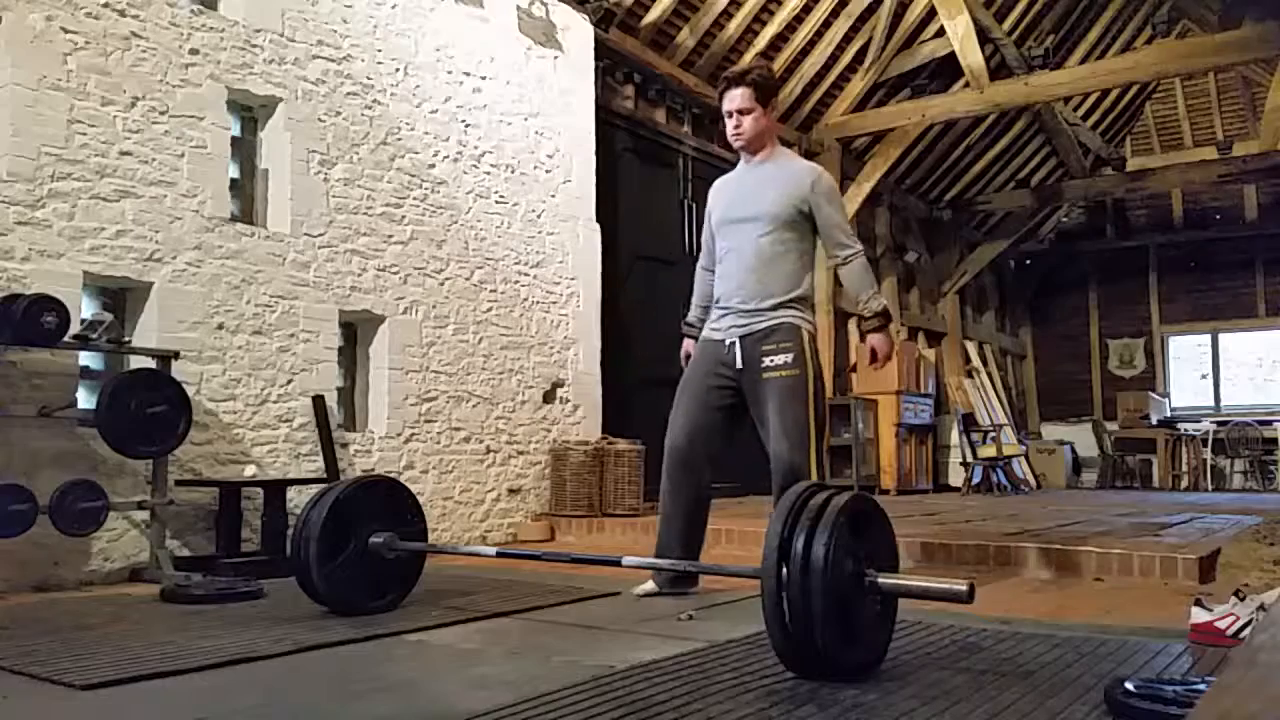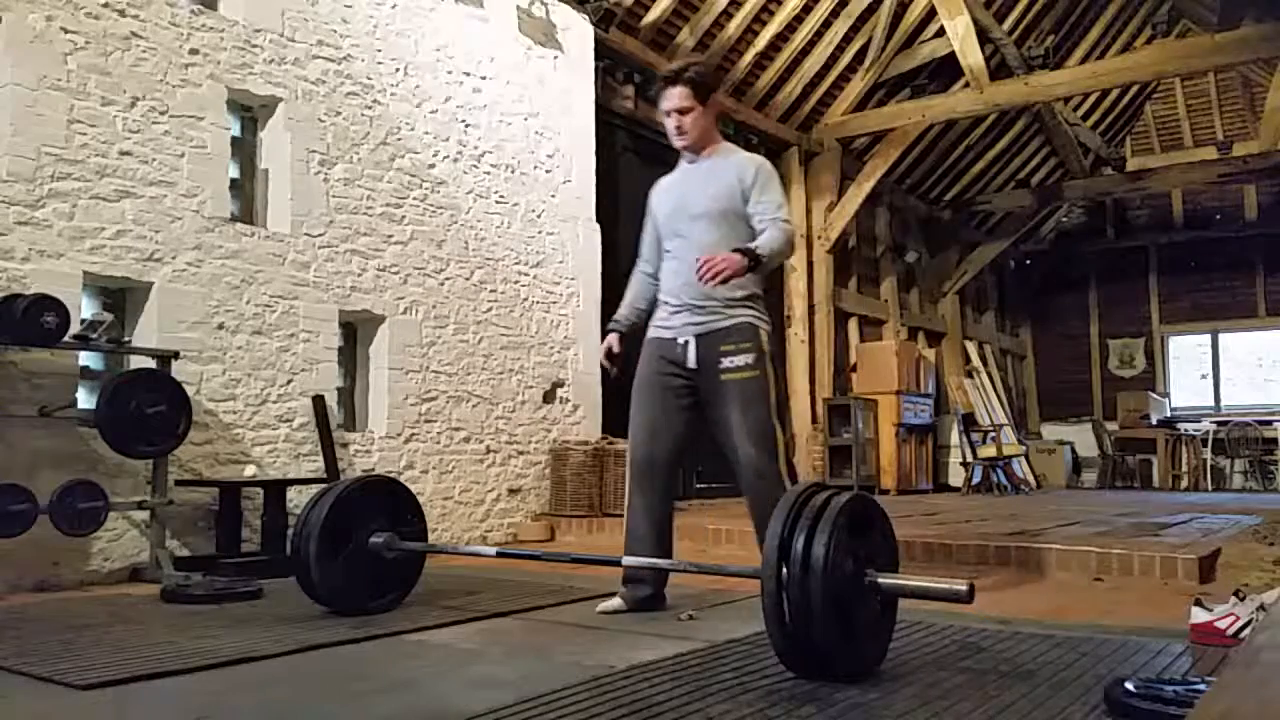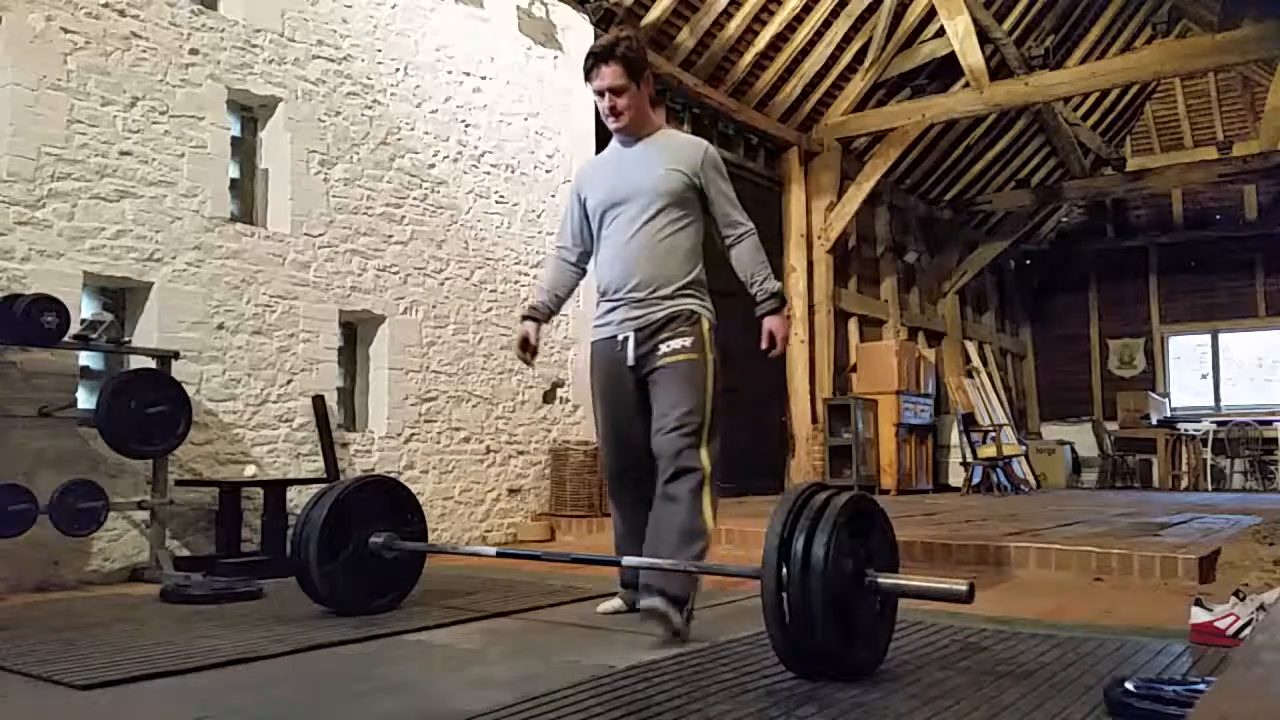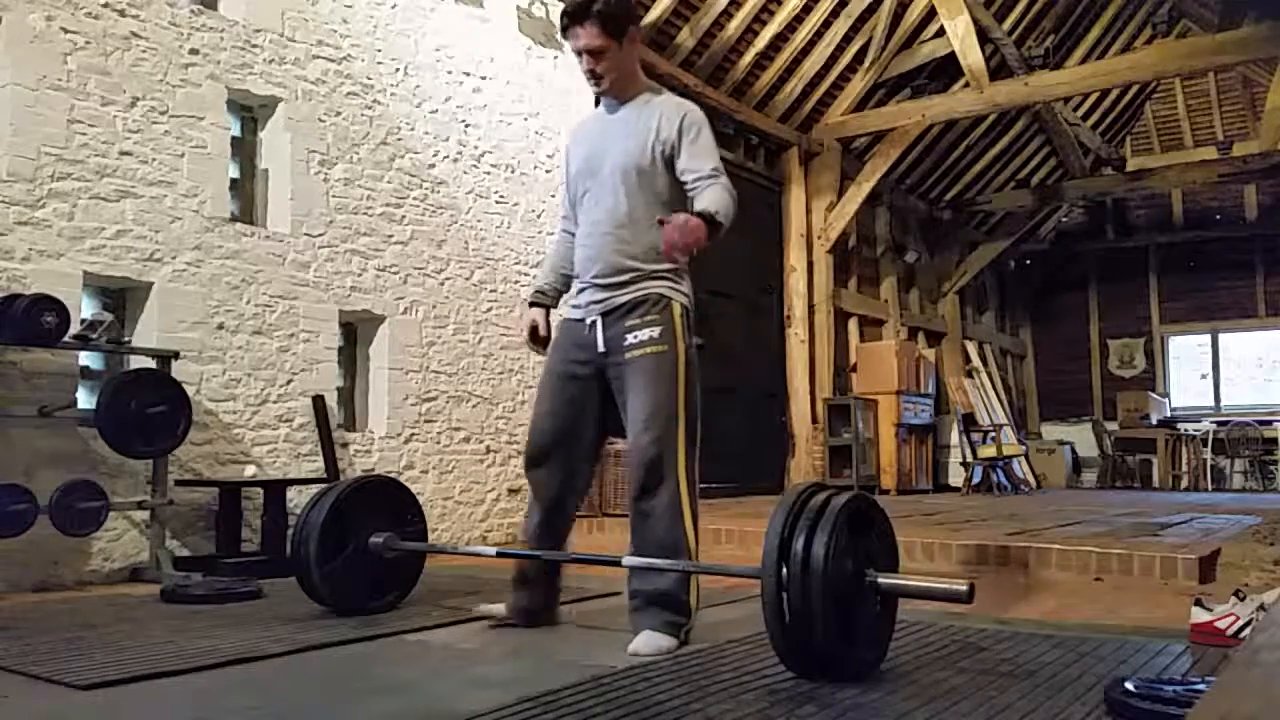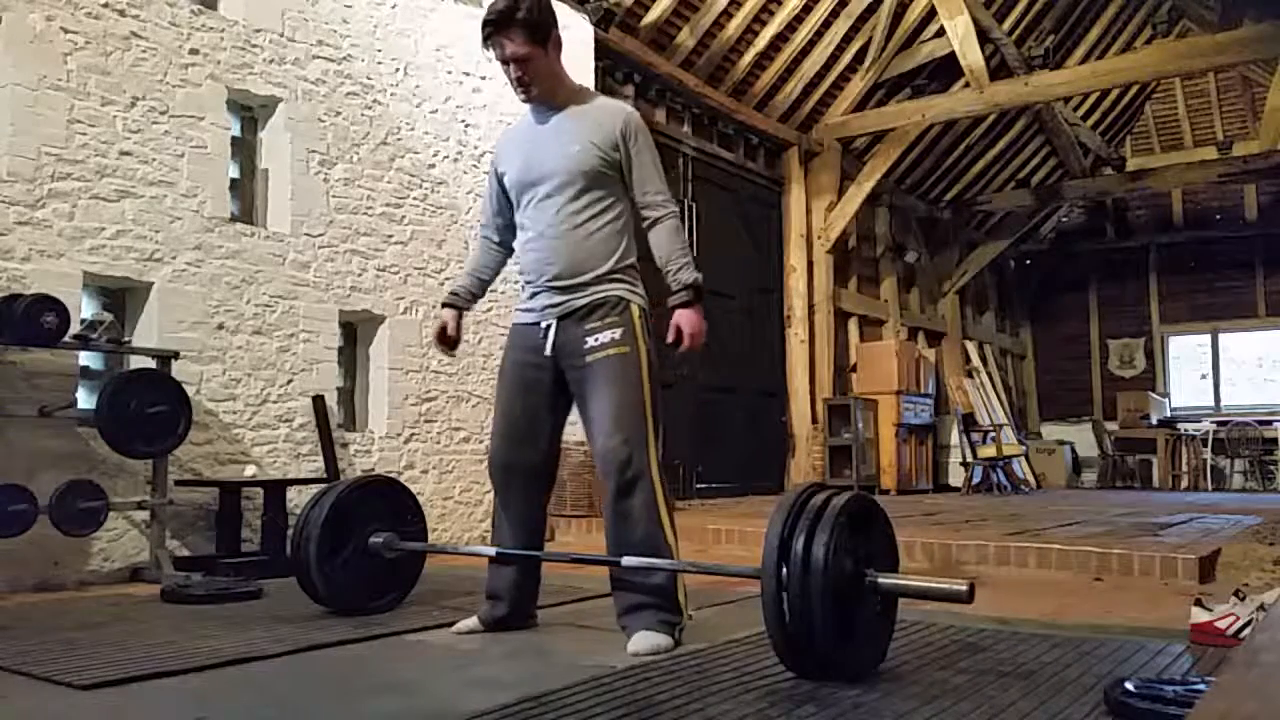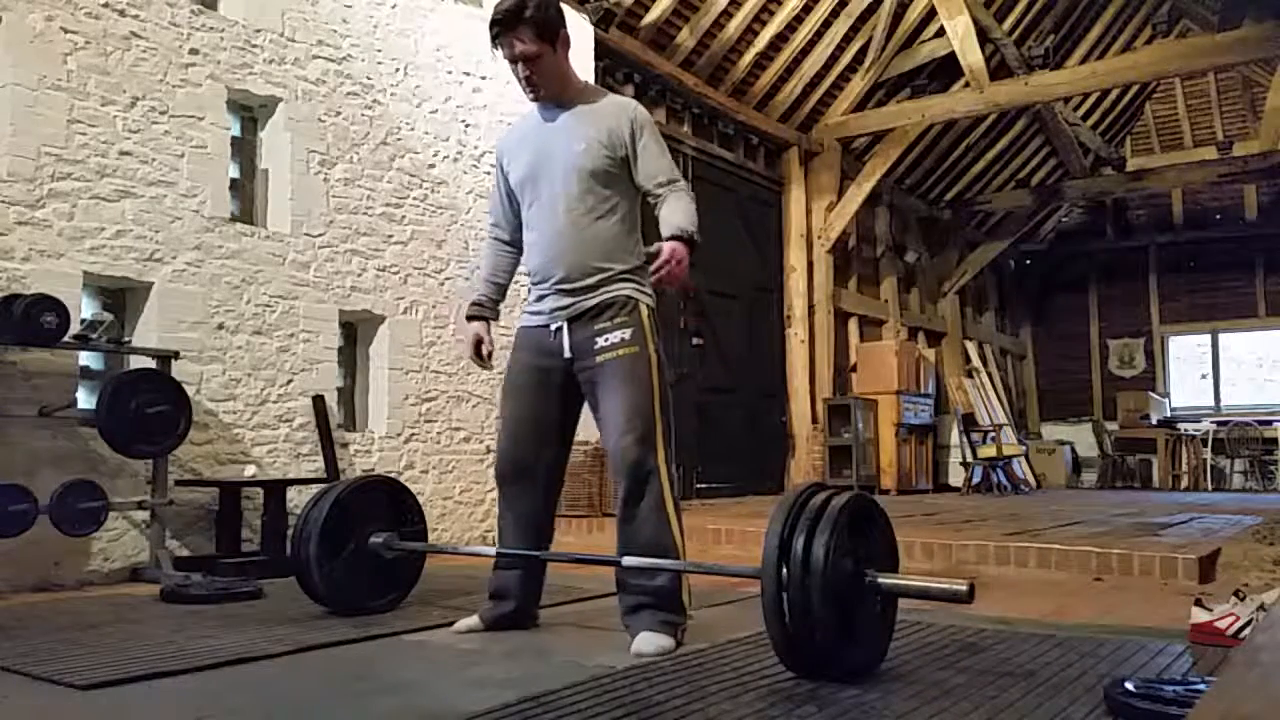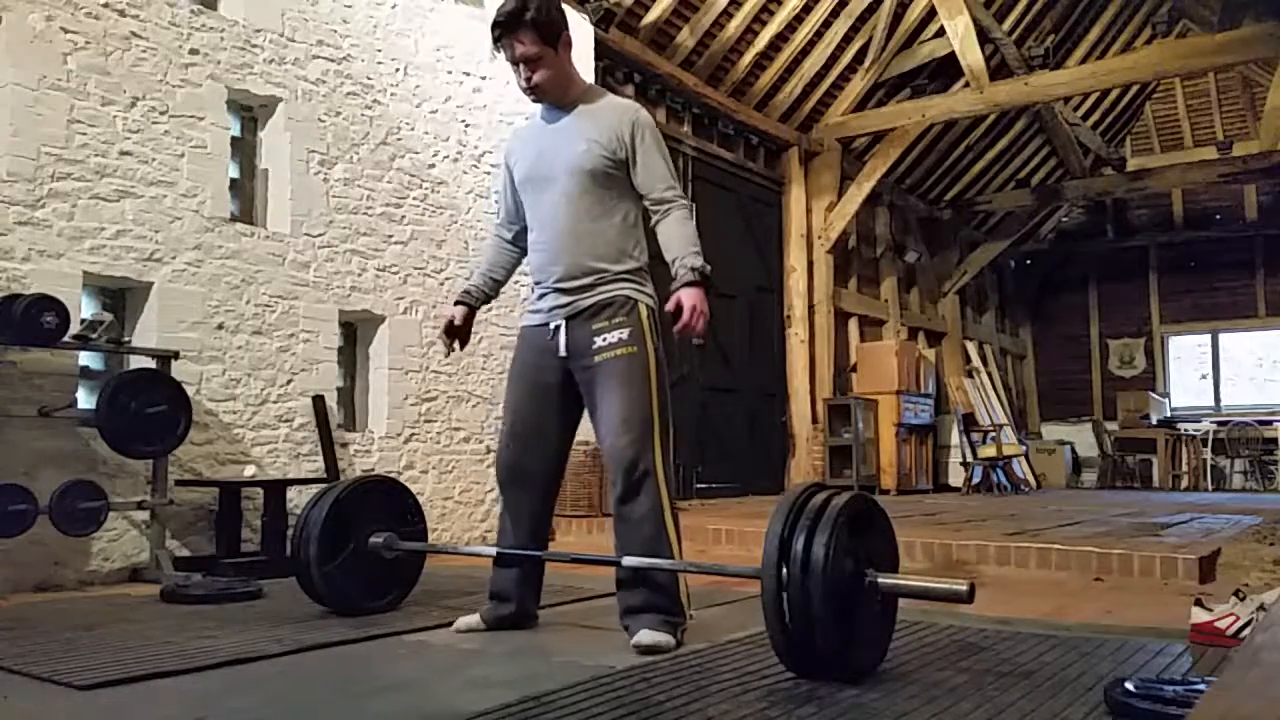
dt=0.5s
person 1, frame 1
left shoulder: (807, 178)
right shoulder: (720, 189)
left elbow: (847, 253)
left wrist: (876, 317)
right wrist: (692, 327)
left hip: (779, 335)
right hip: (718, 338)
left knee: (792, 461)
right knee: (682, 449)
right ankle: (675, 568)
person 1, frame 2
left shoulder: (750, 169)
right shoulder: (662, 190)
left elbow: (780, 232)
left wrist: (745, 257)
right wrist: (618, 325)
left hip: (733, 333)
right hip: (666, 339)
left knee: (758, 461)
right knee: (648, 461)
right ankle: (642, 585)
person 1, frame 3
left shoulder: (694, 153)
right shoulder: (591, 173)
left elbow: (738, 234)
right elbow: (569, 255)
left wrist: (771, 301)
right wrist: (536, 314)
left hip: (677, 324)
right hip: (611, 334)
left knee: (678, 452)
right knee: (624, 467)
left ankle: (669, 594)
right ankle: (638, 584)
person 1, frame 4
left shoulder: (676, 117)
right shoulder: (582, 134)
left elbow: (715, 187)
left wrist: (700, 220)
right wrist: (542, 297)
left hip: (648, 309)
right hip: (581, 317)
left knee: (653, 458)
right knee: (550, 452)
left ankle: (662, 612)
right ankle: (534, 593)
person 1, frame 5
left shoulder: (616, 120)
right shoulder: (509, 144)
left elbow: (660, 214)
right elbow: (494, 235)
left wrist: (686, 293)
right wrist: (457, 302)
left hip: (606, 312)
right hip: (533, 322)
left knee: (624, 457)
right knee: (514, 463)
left ankle: (651, 611)
right ankle: (509, 601)
person 1, frame 6
left shoulder: (622, 117)
right shoulder: (512, 142)
left elbow: (670, 190)
right elbow: (503, 237)
left wrist: (677, 238)
right wrist: (480, 309)
left hip: (615, 313)
right hip: (540, 325)
left knee: (637, 459)
right knee: (520, 464)
left ankle: (654, 613)
right ankle: (512, 600)
person 1, frame 7
left shoulder: (624, 119)
right shoulder: (521, 143)
left elbow: (668, 206)
right elbow: (508, 235)
left wrist: (690, 276)
right wrist: (470, 299)
left hip: (615, 313)
right hip: (543, 323)
left knee: (633, 458)
right knee: (521, 464)
left ankle: (653, 613)
right ankle: (511, 600)
